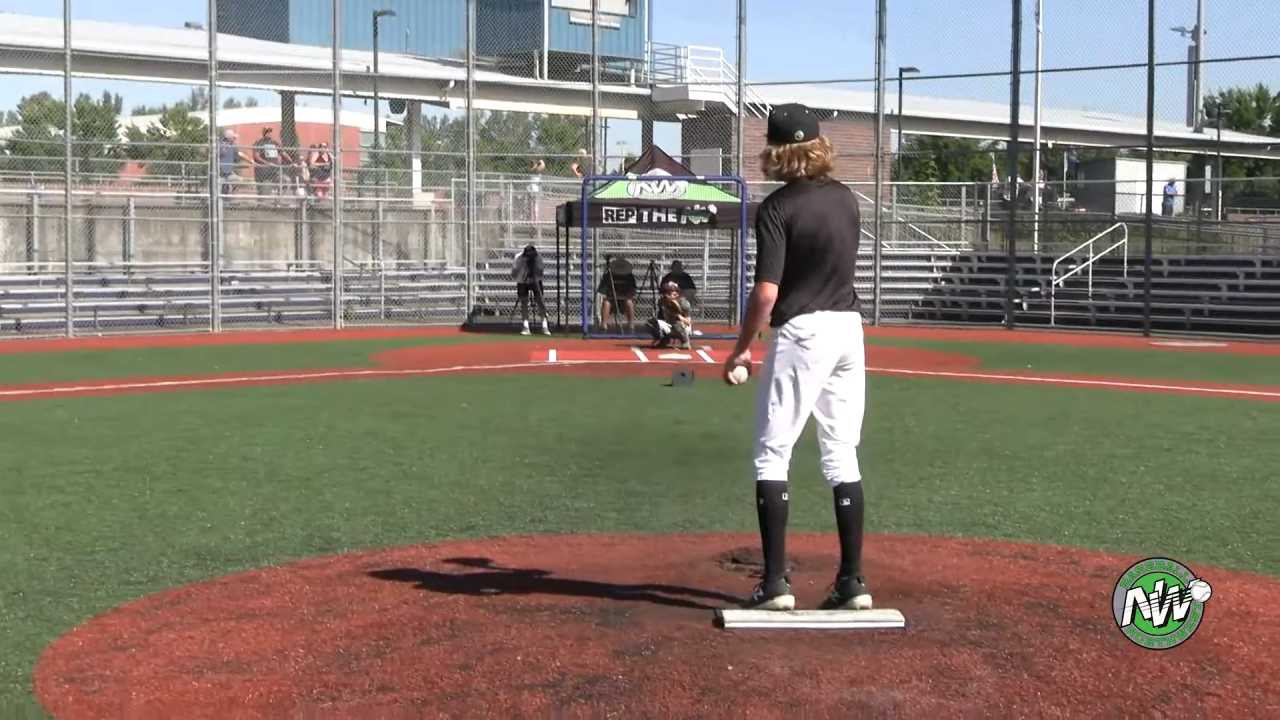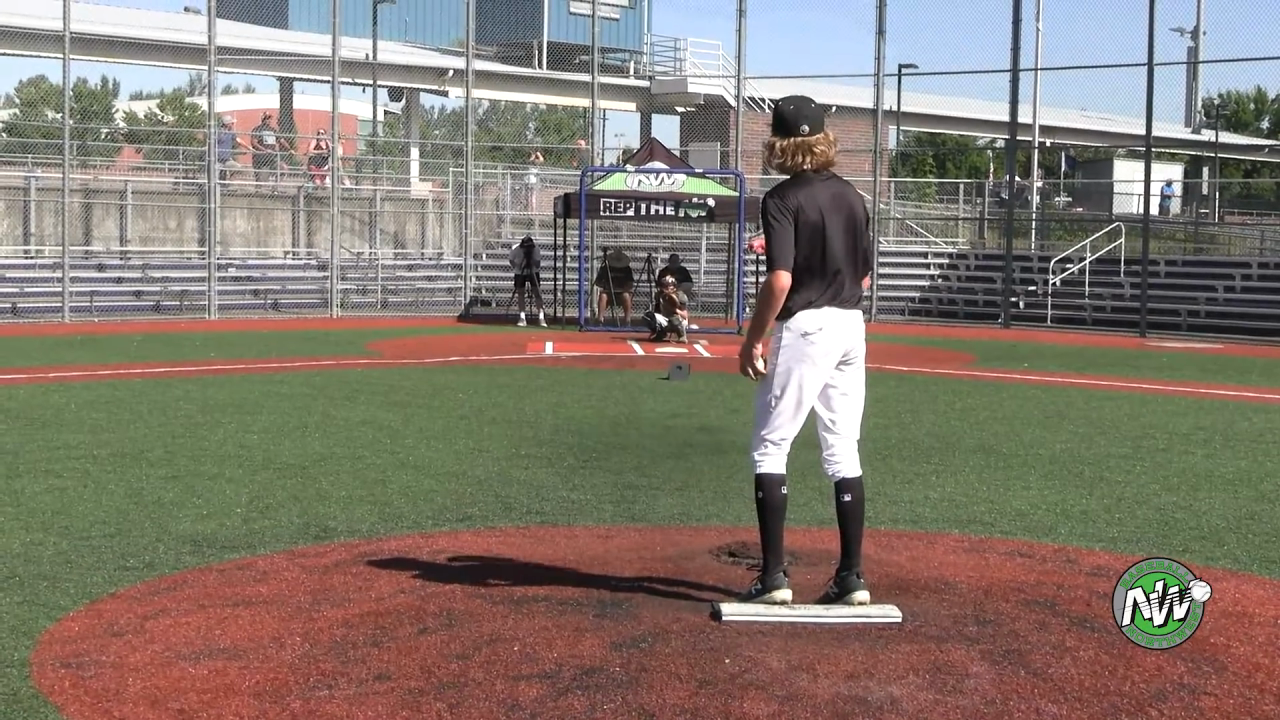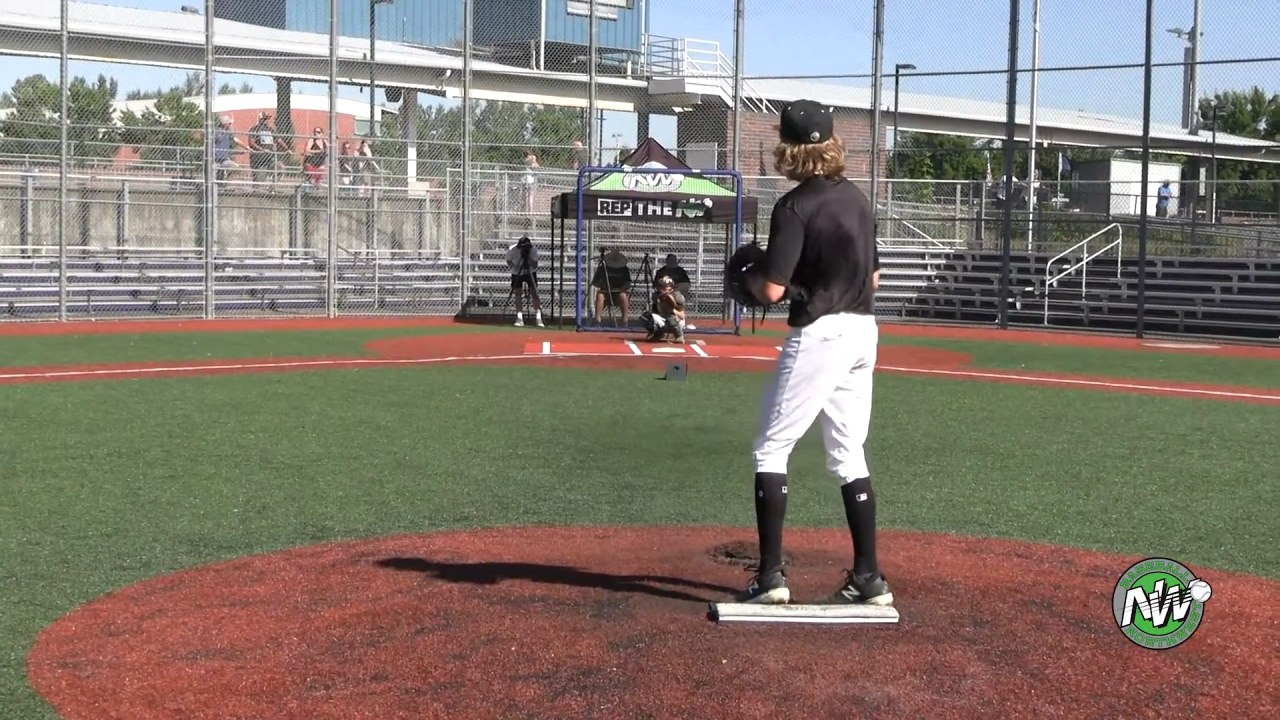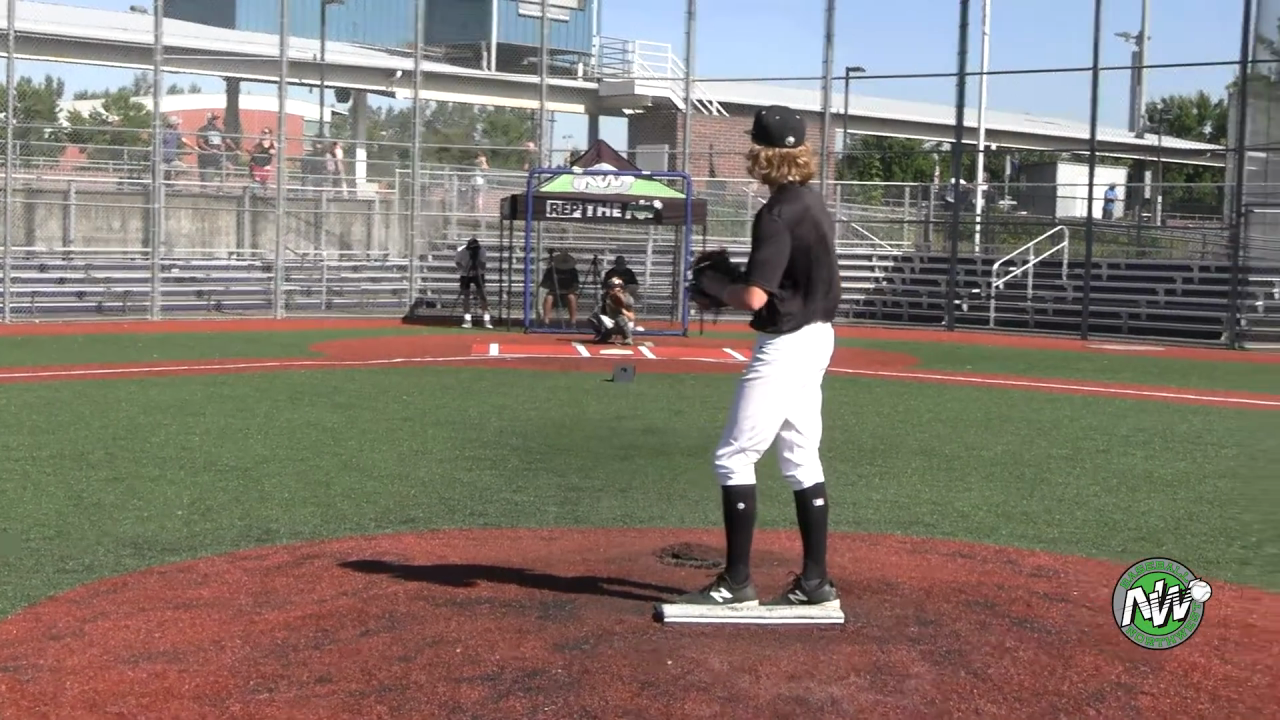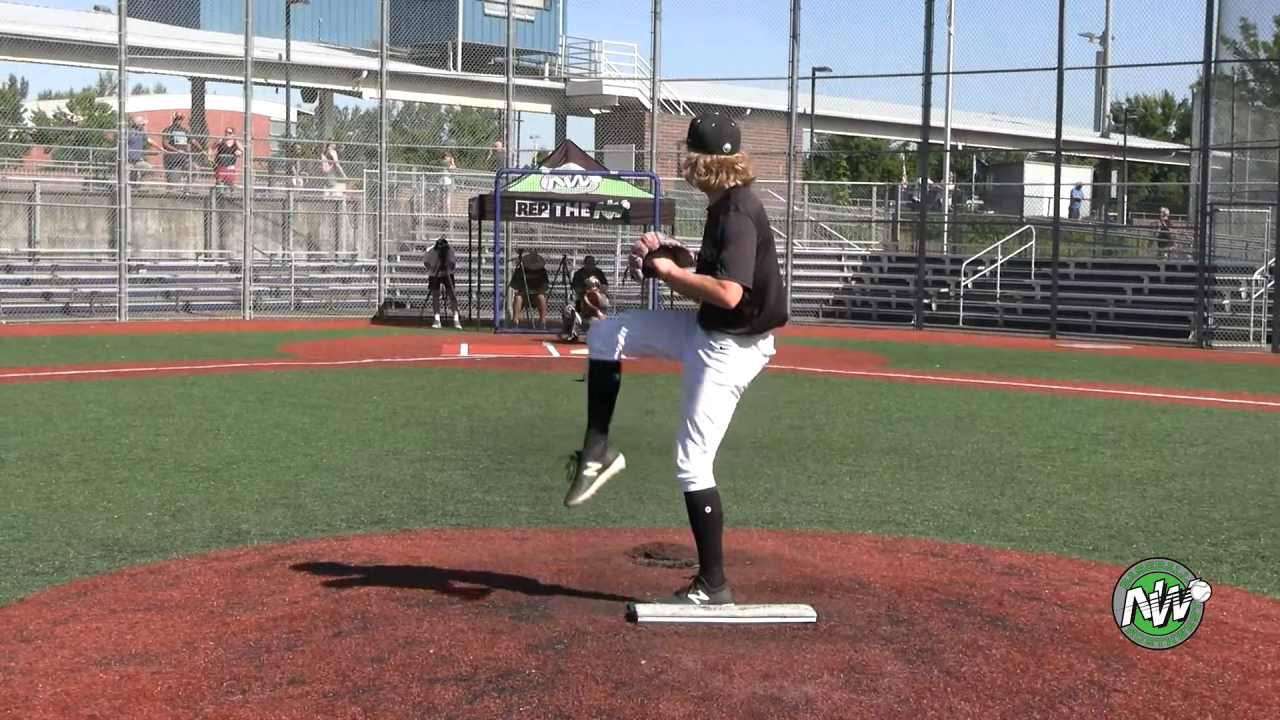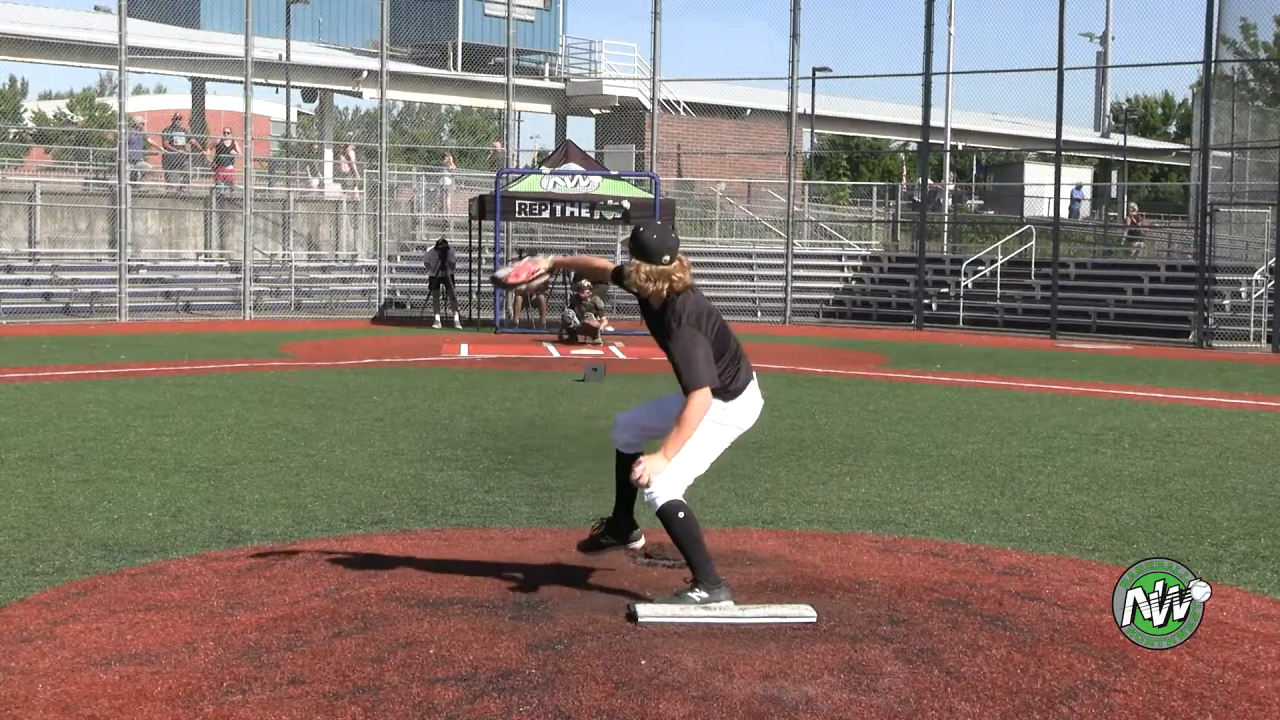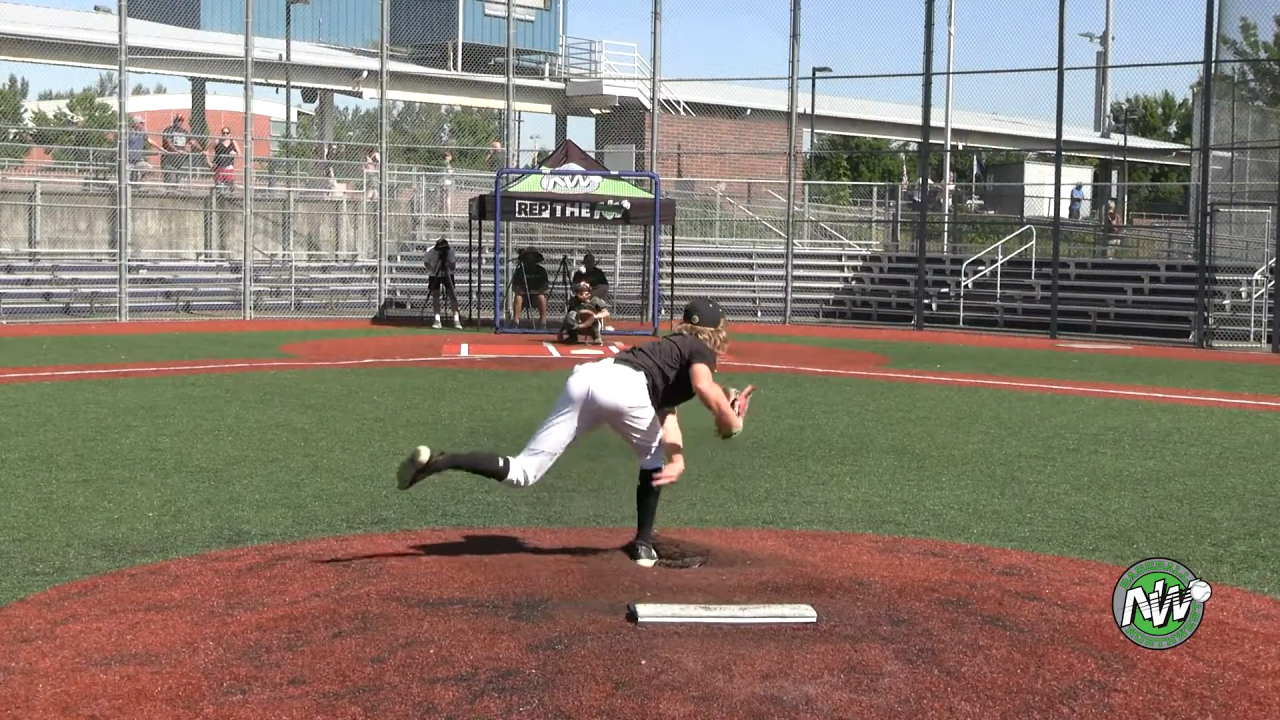
dt=0.7s
person 1, frame 1
left shoulder: (777, 207)
right shoulder: (846, 200)
left elbow: (767, 291)
left wrist: (741, 347)
left hip: (801, 334)
right hip: (848, 329)
left knee: (772, 455)
right knee: (842, 456)
left ankle: (775, 583)
right ankle: (852, 580)
person 1, frame 2
left shoulder: (782, 198)
right shoulder: (851, 196)
left elbow: (779, 281)
right elbow: (864, 279)
left wrist: (752, 340)
left hip: (804, 329)
right hip: (851, 326)
left knee: (770, 449)
right knee: (843, 452)
left ankle: (773, 576)
right ankle: (851, 576)
person 1, frame 3
left shoulder: (796, 206)
right shoulder: (858, 199)
left elbow: (771, 289)
left wrist: (750, 276)
left hip: (818, 336)
right hip: (863, 331)
left knee: (771, 449)
right knee: (849, 455)
left ankle: (770, 576)
right ankle: (868, 579)
person 1, frame 4
left shoulder: (777, 213)
right shoulder: (814, 204)
left elbow: (753, 297)
left wrist: (715, 285)
right wrist: (734, 279)
left hip: (784, 346)
right hip: (814, 338)
left knee: (733, 457)
right knee: (802, 462)
left ankle: (736, 582)
right ankle: (815, 581)
person 1, frame 5
left shoulder: (739, 212)
right shoulder: (726, 205)
left elbow: (729, 293)
left wrist: (671, 271)
right wrist: (671, 268)
left hip: (732, 347)
right hip: (708, 332)
left knee: (693, 464)
right knee: (606, 333)
left ankle: (712, 585)
right ankle: (599, 450)
person 1, frame 6
left shoulder: (684, 319)
right shoulder: (658, 290)
left elbow: (701, 398)
right elbow: (606, 269)
left wrist: (663, 456)
right wrist: (552, 263)
left hip: (730, 405)
right hip: (709, 398)
left knee: (661, 489)
right knee: (627, 427)
left ankle: (710, 587)
right ankle: (622, 529)
person 1, frame 7
left shoulder: (670, 346)
right shoulder: (701, 350)
left elbow: (668, 425)
right elbow: (704, 384)
left wrist: (676, 460)
right wrist: (729, 420)
left hip: (586, 377)
right hip: (626, 387)
left knee: (520, 472)
right knee: (652, 456)
left ankle: (432, 460)
right ankle: (643, 543)
